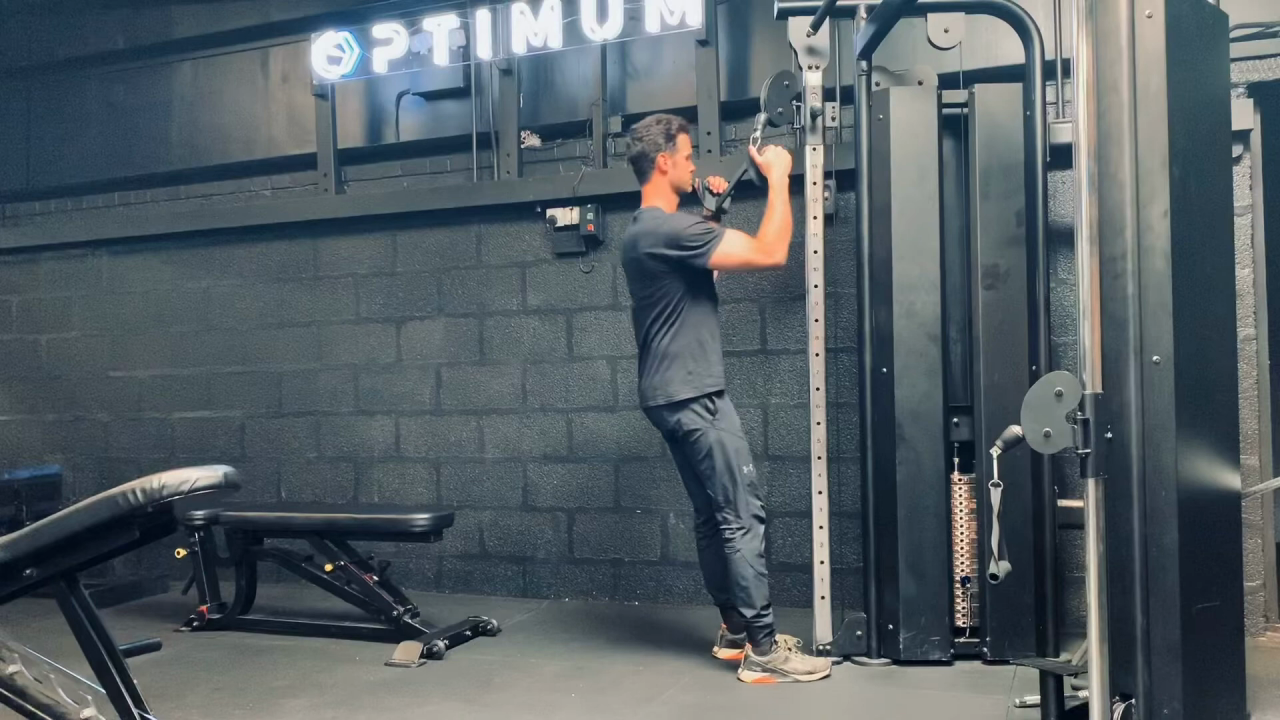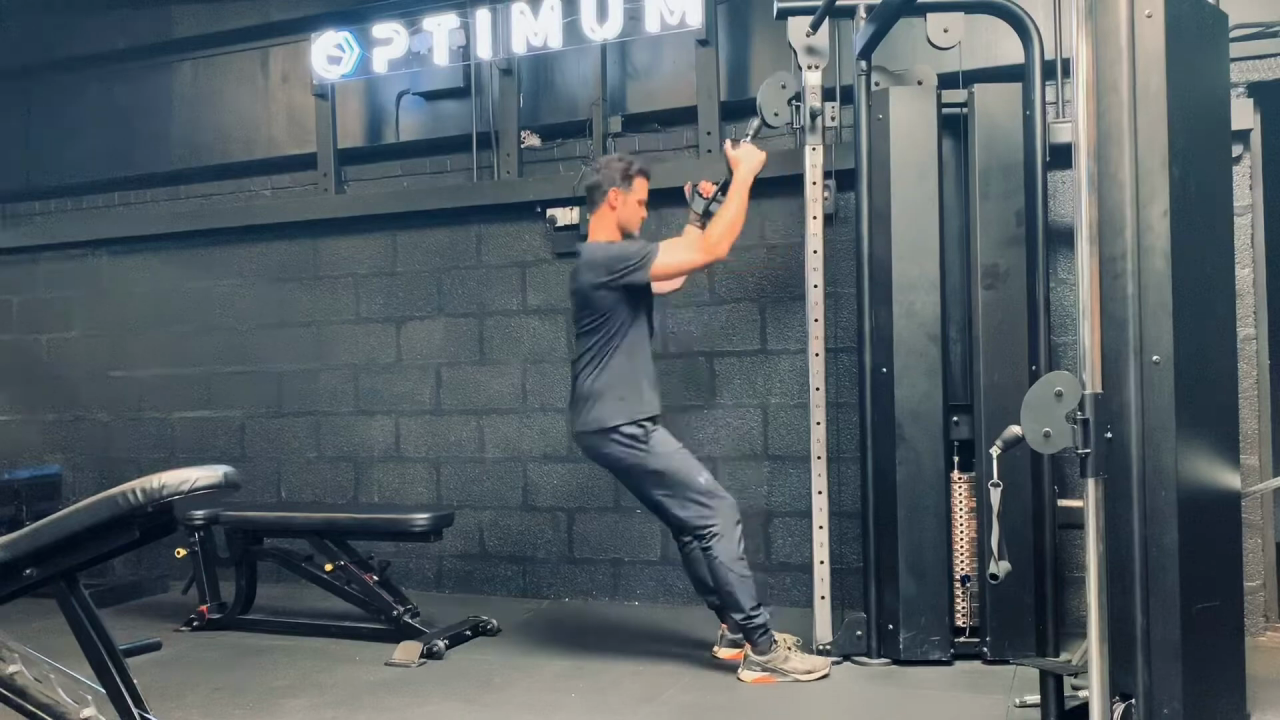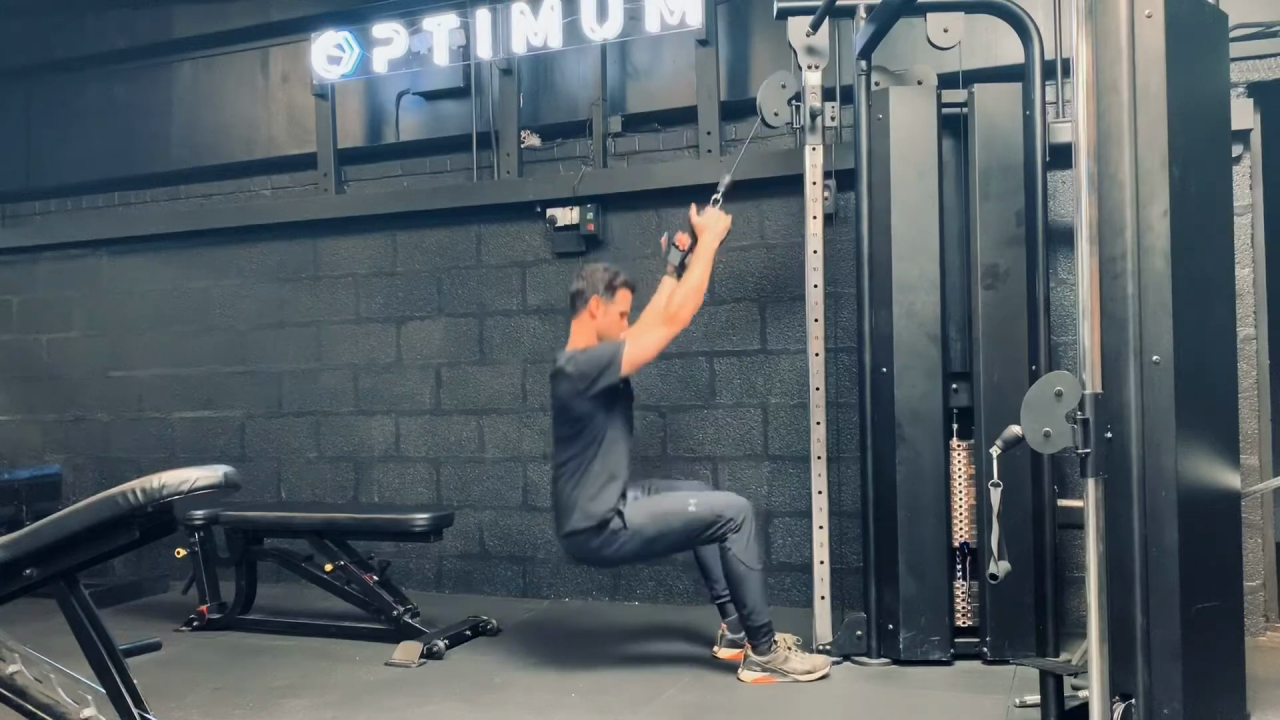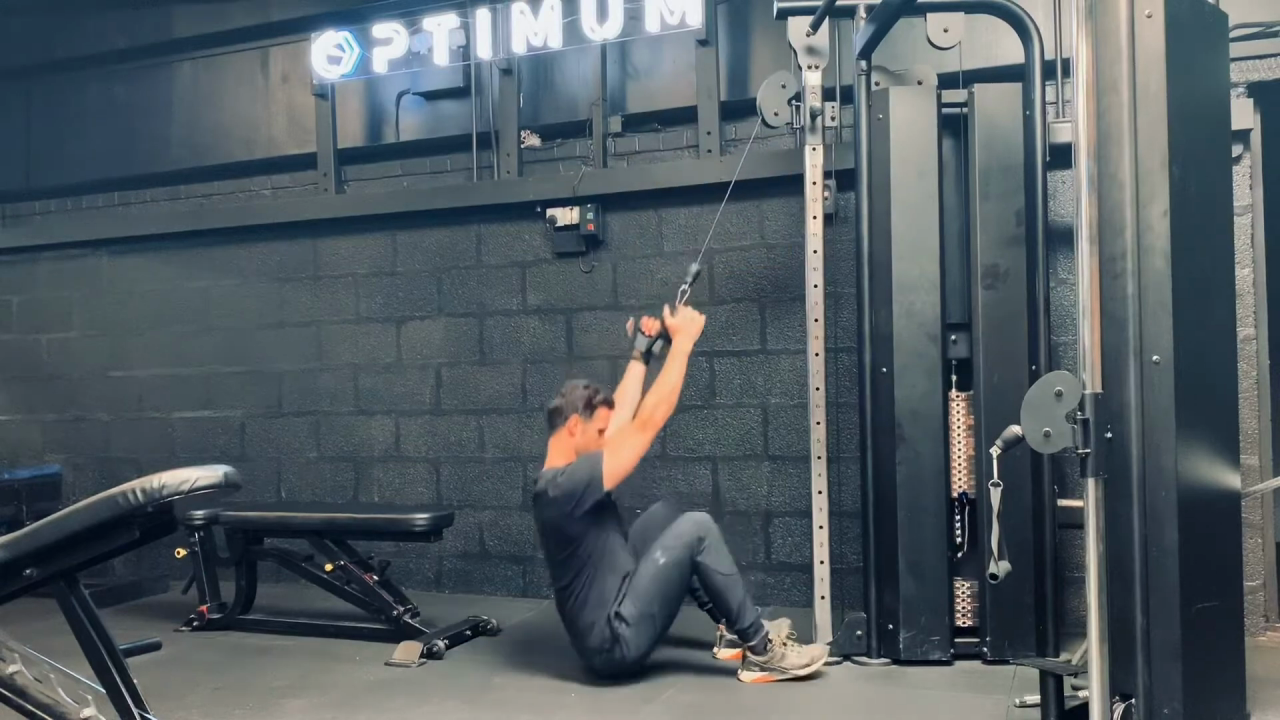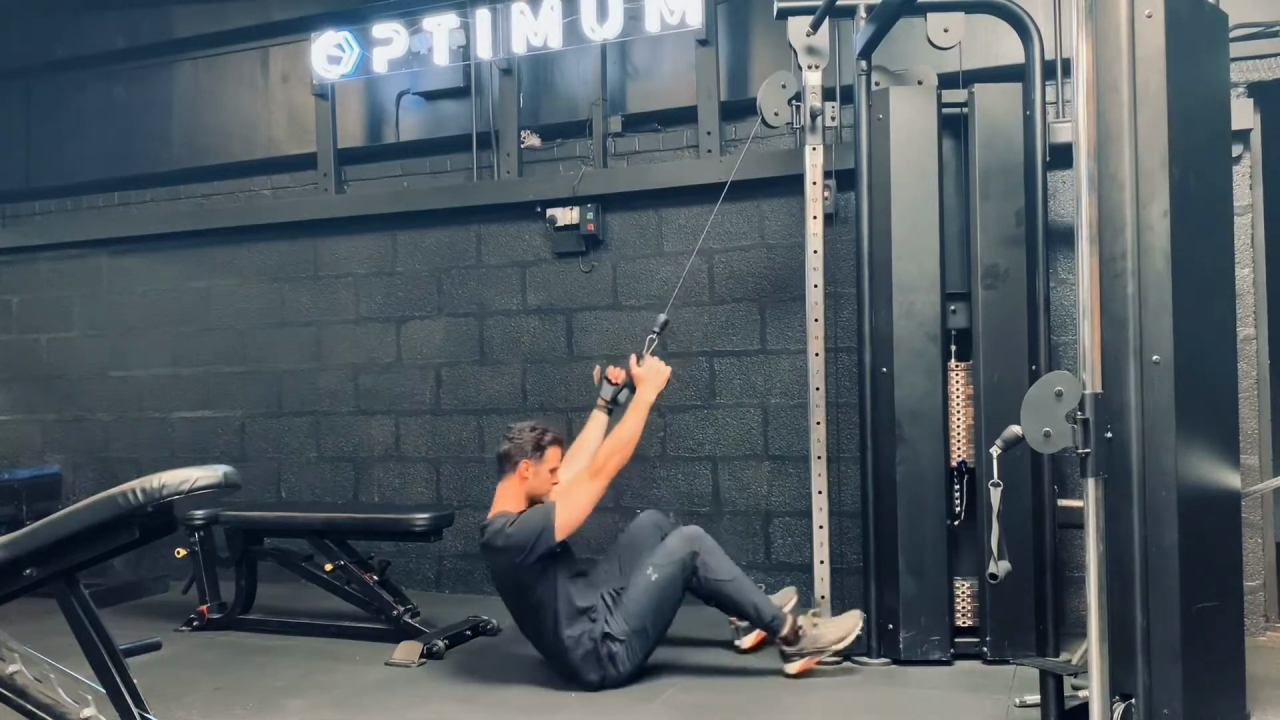
dt=0.4s
person 1, frame 1
left shoulder: (651, 230)
right shoulder: (665, 229)
left elbow: (706, 273)
right elbow: (770, 253)
right wrist: (777, 176)
left hip: (680, 393)
right hip: (689, 395)
left knee: (717, 516)
right knee: (742, 515)
left ankle: (736, 631)
right ankle: (764, 650)
person 1, frame 2
left shoulder: (607, 262)
right shoulder: (606, 257)
left elbow: (674, 273)
right elbow: (710, 252)
left wrist: (698, 213)
right wrist: (744, 174)
left hip: (618, 423)
right hip: (615, 426)
left knee: (695, 519)
right knee: (717, 513)
left ankle: (735, 630)
right ankle: (762, 650)
person 1, frame 3
left shoulder: (585, 362)
right shoulder: (582, 369)
left elbow: (649, 324)
right elbow: (671, 321)
left wrist: (675, 265)
right wrist: (708, 241)
left hip: (607, 509)
right hip: (598, 528)
left knee: (702, 500)
right knee: (734, 511)
left ankle: (736, 629)
right ankle: (765, 651)
person 1, frame 4
left shoulder: (561, 476)
right shoulder: (563, 489)
left elbow: (621, 418)
right elbow: (646, 425)
left wrist: (641, 353)
right wrist: (683, 340)
left hip: (611, 617)
right hip: (615, 641)
left knee: (666, 518)
right knee: (696, 527)
left ankle: (732, 630)
right ankle: (761, 650)
person 1, frame 5
left shoulder: (512, 518)
right shoulder: (514, 537)
left elbow: (575, 469)
right elbow: (600, 472)
left wrist: (604, 402)
right wrist: (646, 391)
right hip: (604, 655)
left knee: (652, 523)
right knee: (690, 540)
left ankle: (751, 613)
right ankle: (792, 637)
